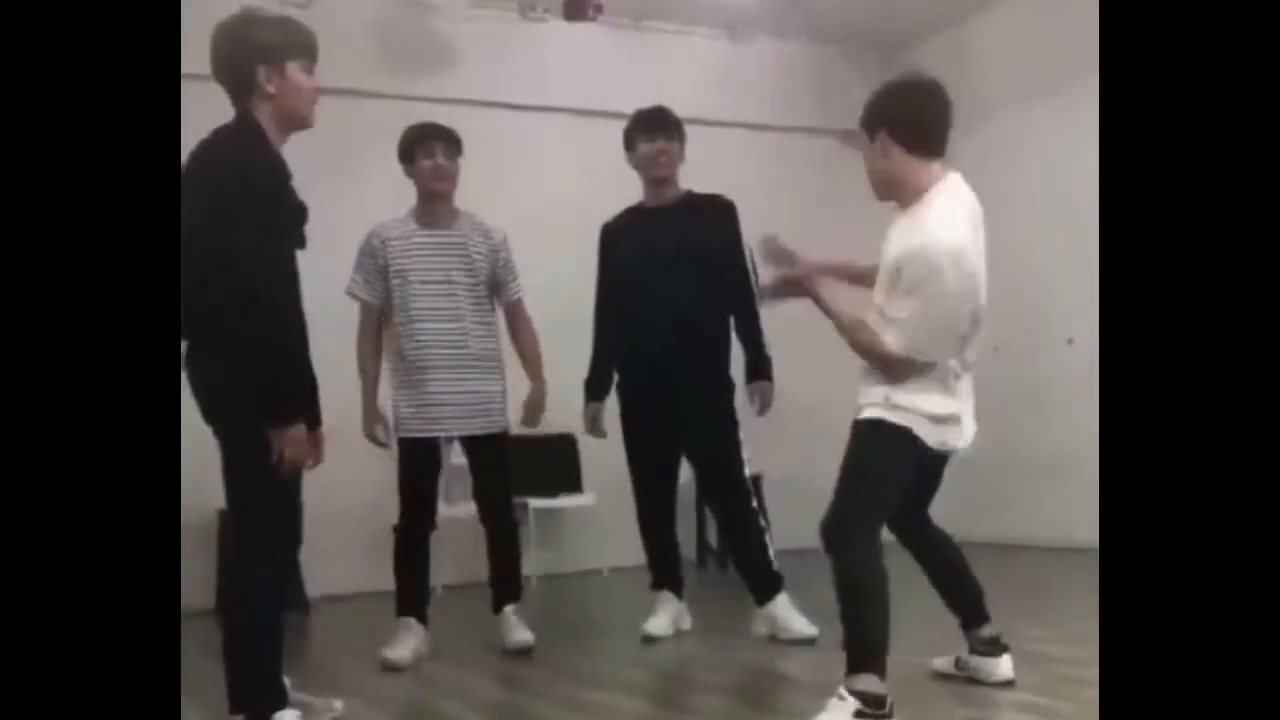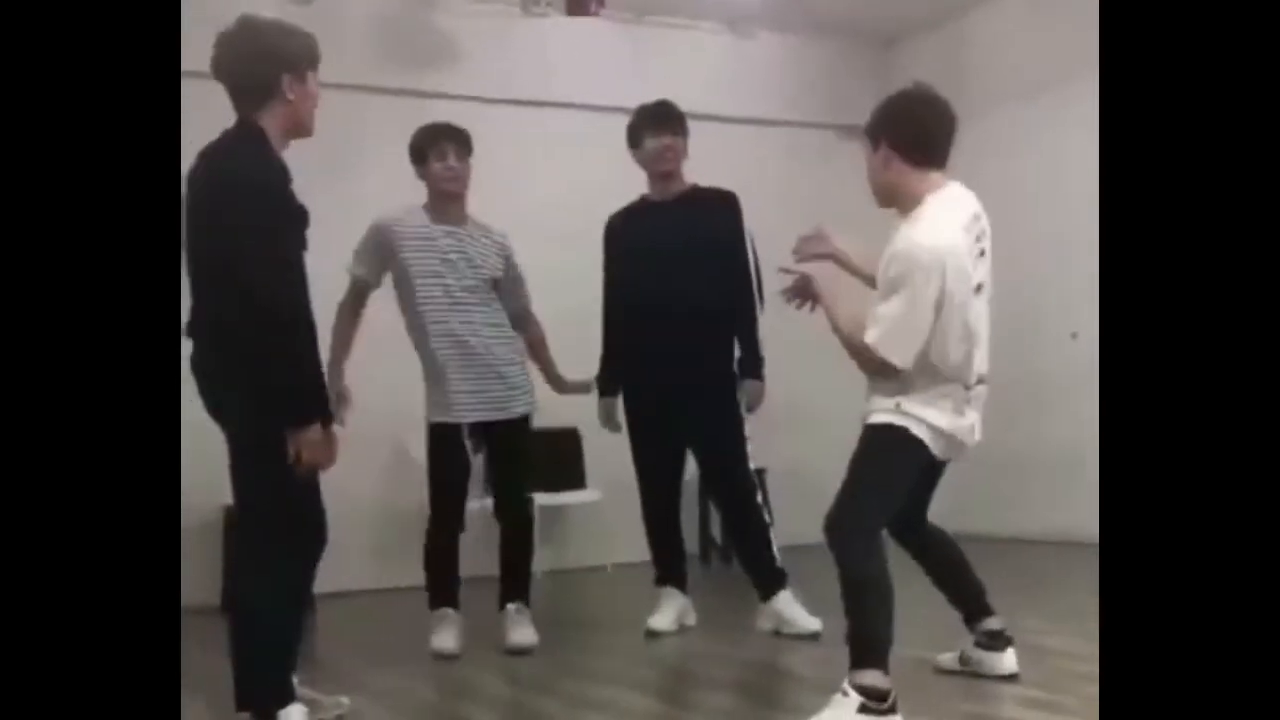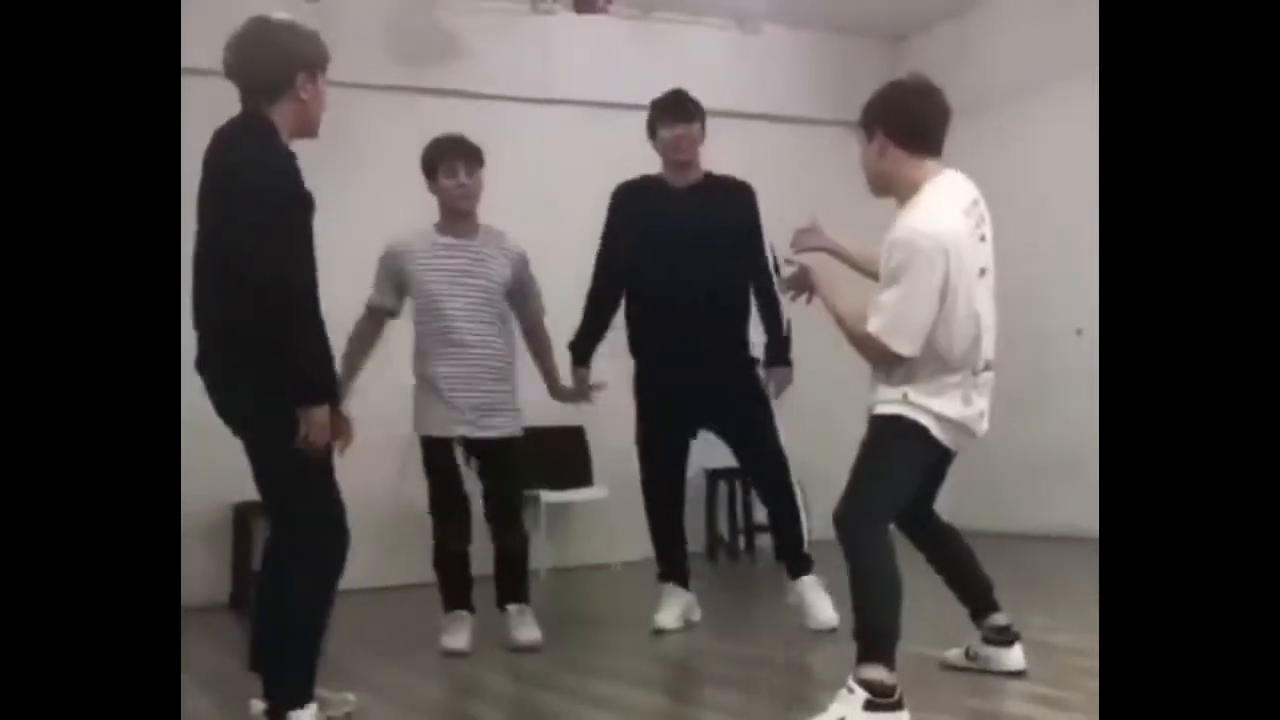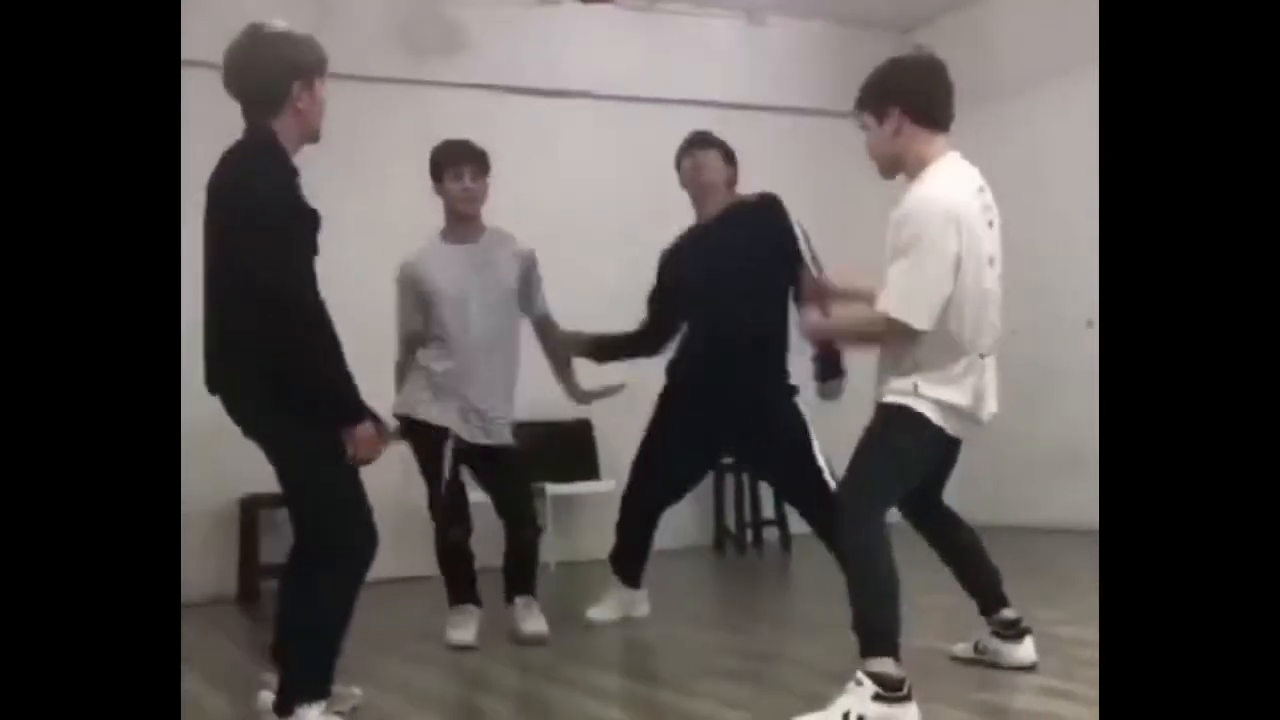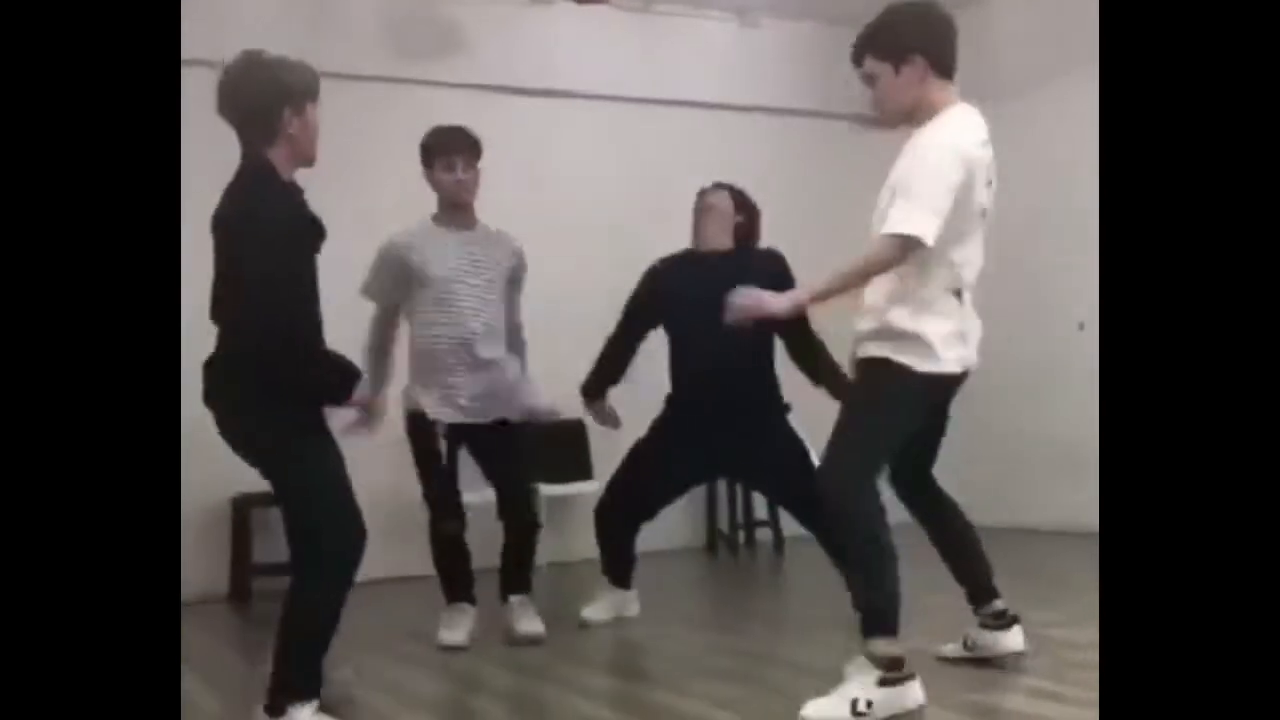
dt=0.3s
person 1, frame 1
left shoulder: (232, 160)
right shoulder: (244, 164)
right elbow: (261, 298)
left wrist: (294, 405)
right wrist: (290, 411)
left hip: (240, 377)
right hip: (246, 383)
left knee: (266, 538)
right knee: (265, 541)
person 1, frame 2
left shoulder: (234, 165)
right shoulder: (248, 171)
right elbow: (274, 302)
left wrist: (308, 404)
right wrist: (306, 412)
left hip: (248, 379)
right hip: (257, 385)
left knee: (286, 534)
right knee: (281, 537)
person 1, frame 3
left shoulder: (240, 151)
right shoulder: (258, 157)
right elbow: (280, 283)
left wrist: (316, 389)
right wrist: (313, 393)
left hip: (258, 372)
right hip: (265, 377)
left knee: (299, 530)
right knee: (317, 535)
person 1, frame 4
left shoulder: (250, 170)
right shoulder: (262, 178)
right elbow: (292, 309)
left wrist: (345, 405)
right wrist: (350, 412)
left hip: (269, 381)
right hip: (277, 387)
left knee: (324, 531)
right knee: (345, 537)
person 1, frame 5
left shoulder: (258, 198)
right shoulder: (265, 206)
right elbow: (276, 324)
left wrist: (334, 375)
right wrist: (344, 379)
left hip: (271, 394)
right hip: (267, 399)
left knee: (324, 531)
right knee: (334, 537)
person 2, frame 1
left shoulder: (932, 241)
right shoulder: (951, 196)
left elbow: (890, 357)
right elbow: (894, 284)
left wrist: (817, 295)
right wrist: (815, 267)
left hip: (905, 410)
right hip: (932, 407)
left knee: (848, 531)
right knee: (909, 521)
right ankle: (987, 646)
person 2, frame 2
left shoulder: (923, 243)
right shoulder: (962, 206)
left elbow: (879, 359)
left wrist: (824, 299)
right wrist: (841, 259)
left hip: (916, 412)
right hip: (948, 403)
left knee: (851, 529)
right knee: (906, 521)
right ankle: (992, 640)
person 2, frame 3
left shoulder: (921, 230)
right shoulder: (959, 193)
left elbow: (882, 348)
left wrist: (822, 287)
right wrist: (836, 249)
left hip: (921, 402)
right hip: (951, 394)
left knee: (859, 521)
right knee: (913, 513)
right ankle: (998, 634)
person 2, frame 4
left shoulder: (928, 204)
right shoulder: (963, 181)
left elbow: (897, 324)
left wrist: (829, 326)
right wrist: (852, 294)
left hip: (928, 390)
right hip: (956, 382)
left knee: (854, 511)
right knee: (921, 502)
right ankle: (1007, 629)
person 2, frame 5
left shoulder: (942, 144)
right shoulder: (966, 132)
left elbow: (899, 247)
left wrist: (794, 300)
left hip: (912, 344)
right hip: (934, 343)
left knee: (844, 484)
right knee: (914, 480)
right ankle: (996, 620)
person 3, frame 1
left shoulder: (489, 239)
right shoulder: (384, 241)
left elbow: (517, 315)
right elbow: (371, 326)
left wrist: (538, 381)
right wrist: (369, 401)
left hip: (485, 404)
right hip: (417, 408)
left knee: (499, 512)
right knee: (414, 519)
left ankle: (509, 611)
right ankle: (411, 624)
person 3, frame 2
left shoulder: (493, 243)
right shoulder: (391, 232)
left elbow: (521, 315)
right elbow: (355, 297)
left wrist: (554, 377)
right wrist: (335, 371)
left hip: (506, 395)
right hip: (446, 399)
left knee: (515, 507)
right knee: (446, 511)
left ankle: (516, 606)
right ankle: (446, 612)
person 3, frame 3
left shoulder: (510, 254)
right shoulder: (406, 253)
left elbow: (534, 325)
right elbow: (375, 320)
left wrist: (558, 384)
right wrist: (341, 386)
left hip: (499, 413)
right hip: (441, 414)
left knee: (508, 517)
right knee: (451, 524)
left ankle: (518, 606)
right ankle: (457, 613)
person 3, frame 4
left shoulder: (518, 255)
right shoulder: (418, 267)
left elbow: (544, 326)
right elbow: (410, 345)
left wrist: (573, 387)
right wrist: (403, 408)
left hip: (491, 415)
right hip: (432, 412)
left knee: (522, 517)
right knee: (451, 519)
left ankle: (524, 601)
right ankle: (464, 606)
person 3, frame 5
left shoulder: (506, 249)
right shoulder: (403, 249)
right elbow: (383, 321)
left wrist: (522, 392)
right wrist: (372, 389)
left hip: (497, 403)
right hip: (433, 400)
left knee: (522, 510)
right knee: (446, 515)
left ankle: (518, 600)
right ankle: (458, 606)
person 4, frame 1
left shoulder: (716, 214)
right shoulder: (617, 232)
left elbow: (741, 296)
right elbow: (607, 316)
left wrist: (758, 366)
right wrist: (596, 388)
left hip: (705, 381)
right hip: (641, 386)
left knee: (729, 489)
right knee: (653, 496)
left ankle: (771, 599)
right ankle: (669, 597)
person 4, frame 2
left shoulder: (720, 208)
right shoulder: (622, 226)
left elbow: (743, 292)
right elbow: (614, 311)
left wrist: (751, 365)
right wrist: (608, 384)
left hip: (710, 376)
right hip: (647, 383)
left knee: (735, 485)
right knee: (658, 491)
left ankle: (774, 594)
right ankle: (673, 593)
person 4, frame 3
left shoulder: (735, 197)
right shoulder: (631, 200)
left elbow: (762, 278)
right elbow: (608, 281)
left wrist: (779, 351)
right wrist: (582, 350)
left hip: (727, 367)
right hip: (660, 371)
left knee: (772, 472)
right knee: (662, 483)
left ankle: (803, 581)
right ankle: (677, 590)
person 4, frame 4
left shoulder: (765, 215)
right shoulder: (679, 255)
left elbow: (809, 288)
right elbow: (654, 335)
left wrist: (829, 362)
right wrist: (593, 346)
left hip: (761, 393)
right hip: (691, 397)
left knee: (819, 496)
right knee: (642, 498)
right ankle: (626, 590)
person 4, frame 5
left shoulder: (766, 268)
right shoulder: (667, 275)
left elbow: (801, 342)
right elbow: (625, 337)
right wrist: (596, 390)
left hip: (760, 422)
right hip: (687, 423)
left knee: (825, 508)
right knee: (615, 509)
right ankle: (619, 591)
